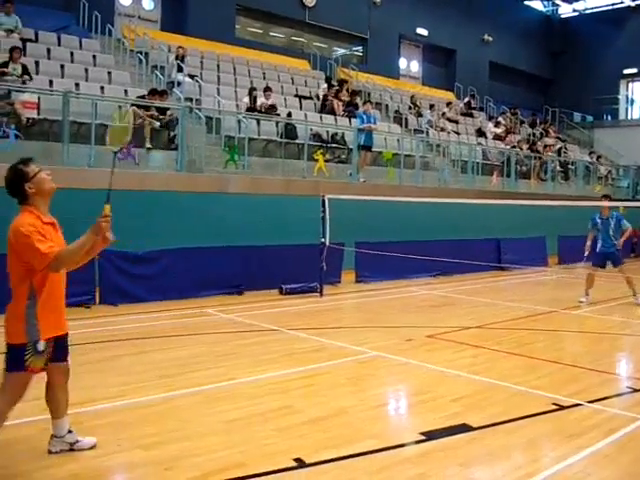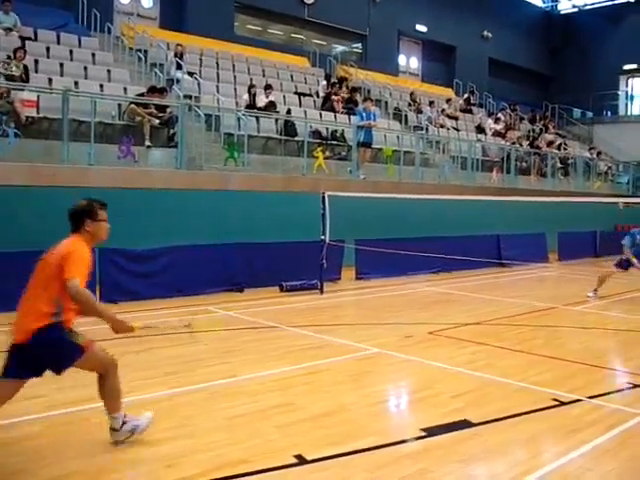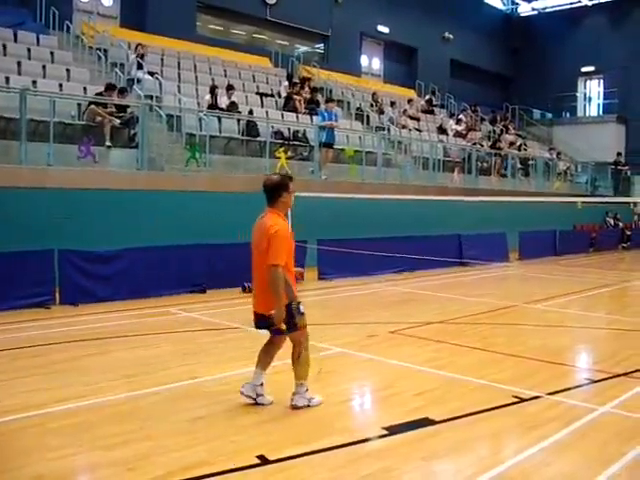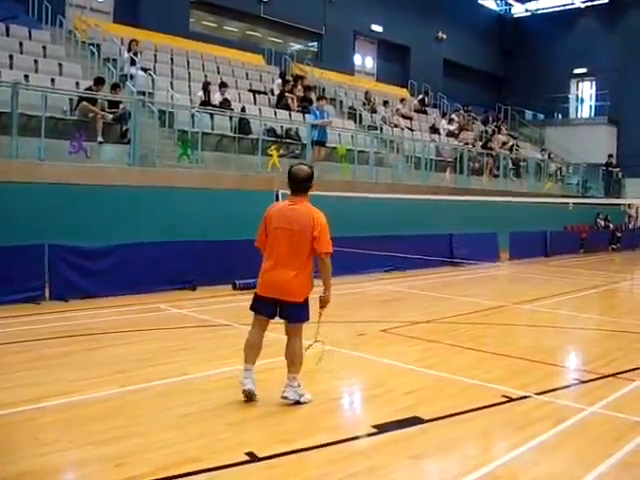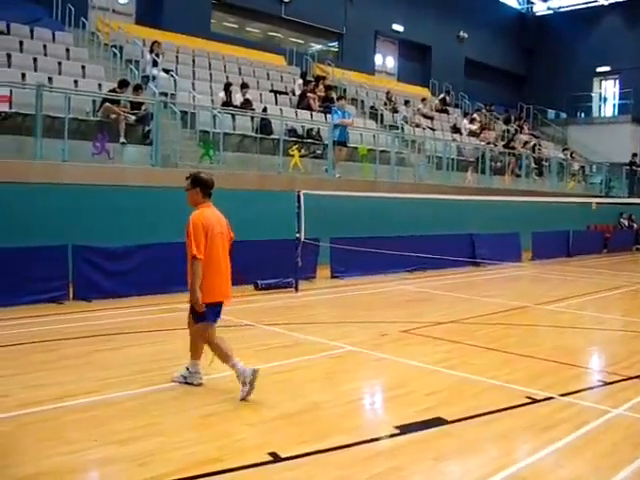
dt=1s
person 1, frame 1
left shoulder: (48, 223)
right shoulder: (25, 225)
left elbow: (67, 262)
right elbow: (55, 264)
left wrist: (97, 245)
right wrist: (91, 236)
left hip: (51, 321)
right hip: (32, 323)
left knee: (60, 374)
left ankle: (62, 436)
person 1, frame 2
left shoulder: (65, 248)
right shoulder: (78, 251)
right elbow: (74, 290)
left wrist: (75, 310)
right wrist: (111, 318)
left hip: (29, 331)
right hip: (47, 331)
right knee: (108, 366)
right ankle: (119, 425)
person 1, frame 3
left shoulder: (264, 220)
right shoulder: (279, 227)
right elbow: (275, 269)
left wrist: (290, 271)
right wrist: (279, 306)
left hip: (266, 300)
right hip: (279, 299)
left knee: (277, 339)
right knee: (301, 341)
left ankle: (254, 385)
right ankle: (301, 395)
person 1, frame 4
left shoulder: (272, 211)
right shoulder: (316, 217)
left elbow: (262, 247)
right elbow: (324, 257)
right wrist: (327, 289)
left hip: (267, 284)
right hip: (296, 287)
left knee: (257, 328)
right knee: (294, 336)
left ankle: (248, 379)
right ankle: (292, 388)
person 1, frame 5
left shoulder: (197, 217)
right shoulder: (219, 217)
left elbow: (197, 257)
left wrist: (195, 289)
left hip: (206, 289)
right hip: (219, 286)
left knee: (207, 335)
right knee: (195, 326)
left ankle: (243, 372)
right ankle: (193, 372)
